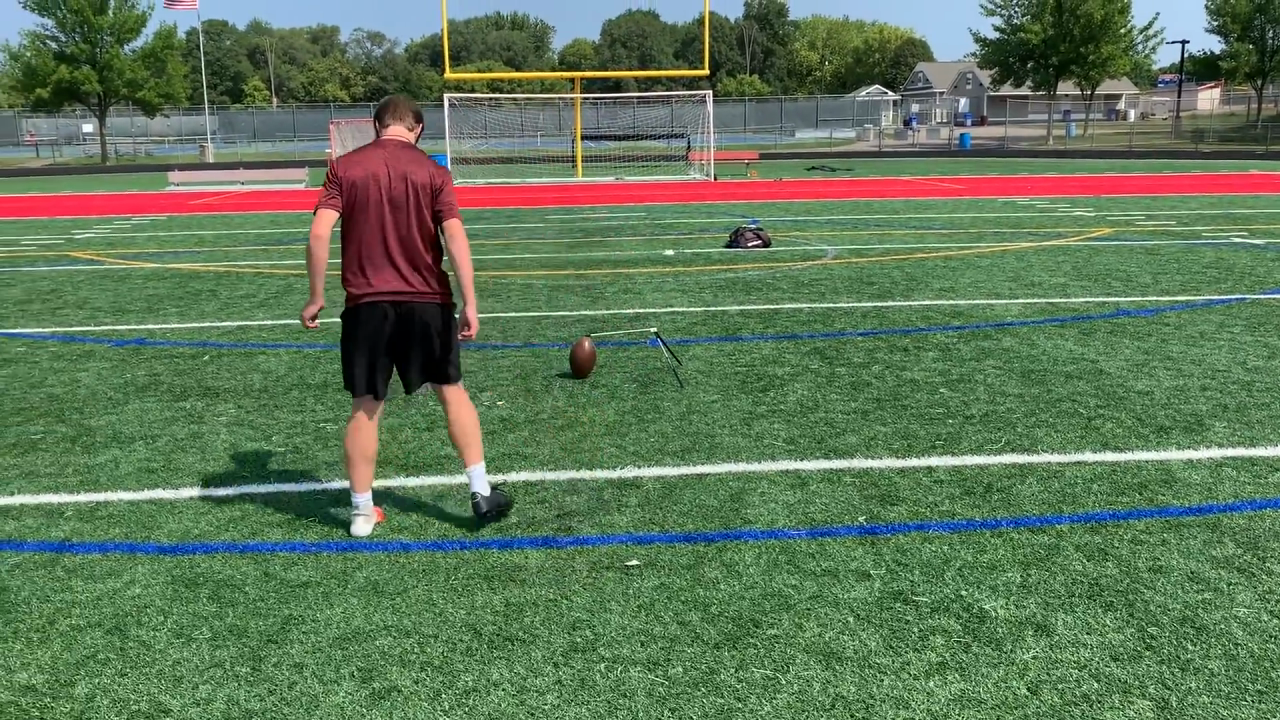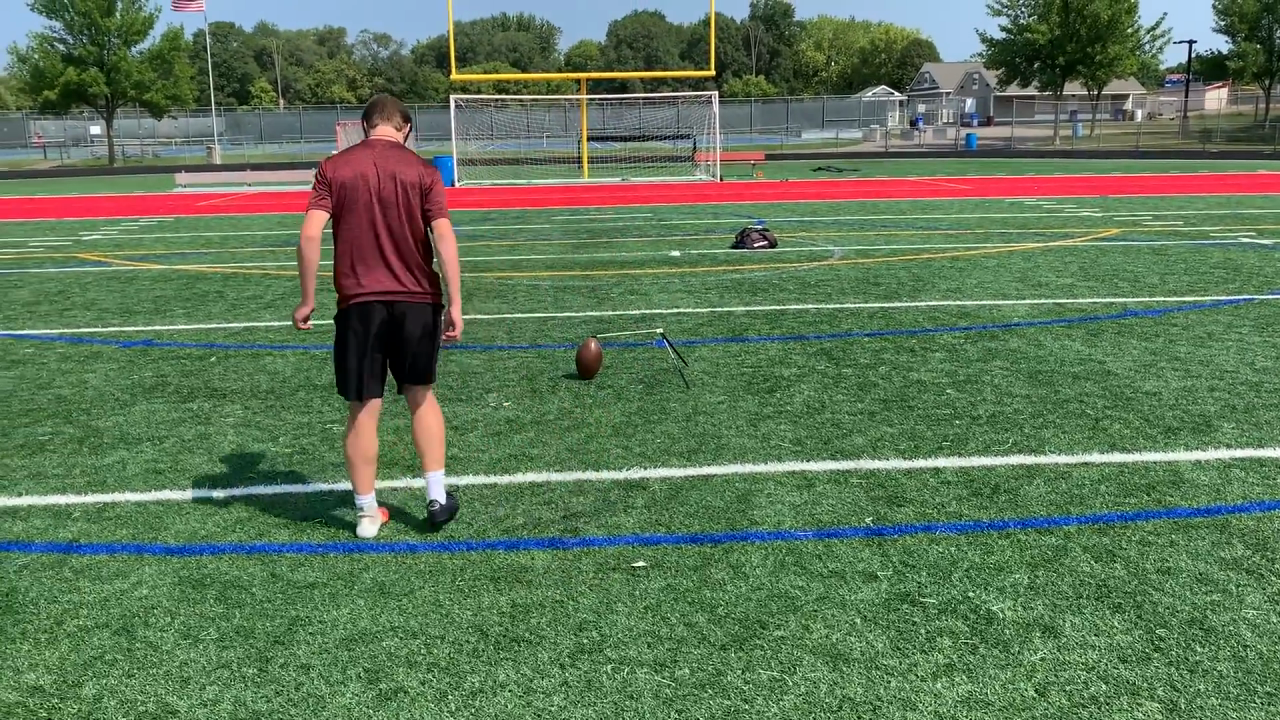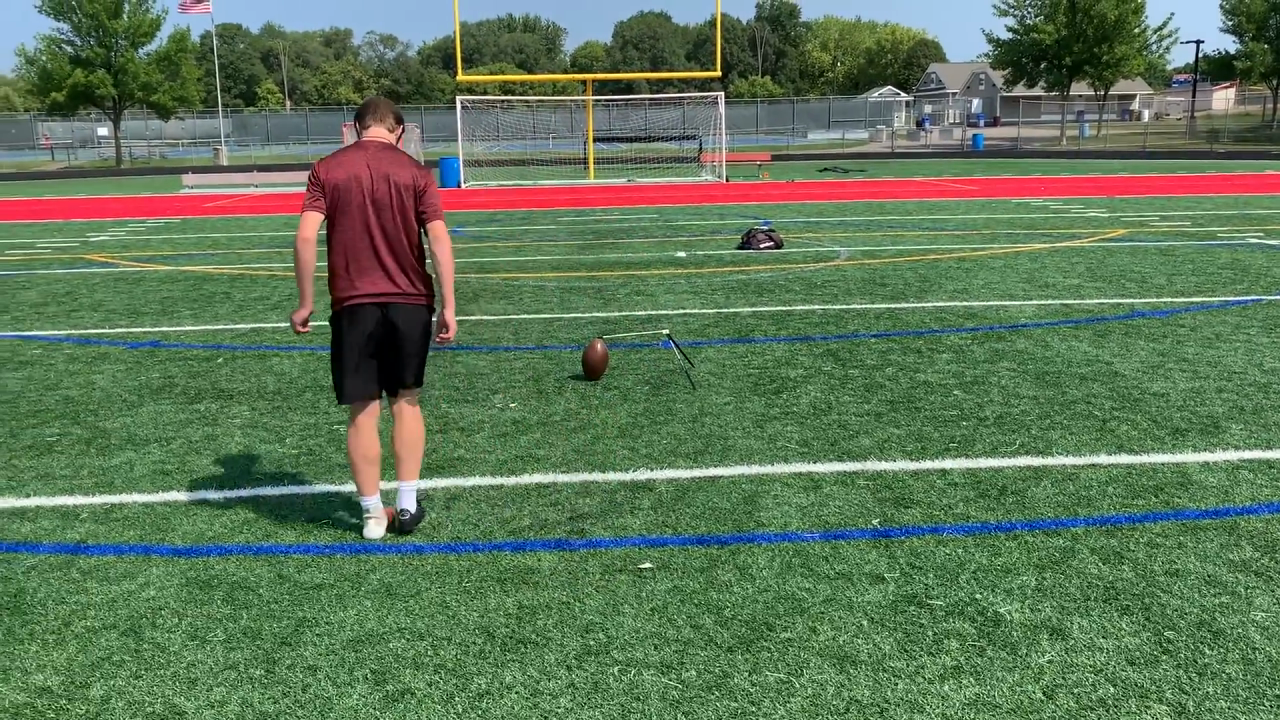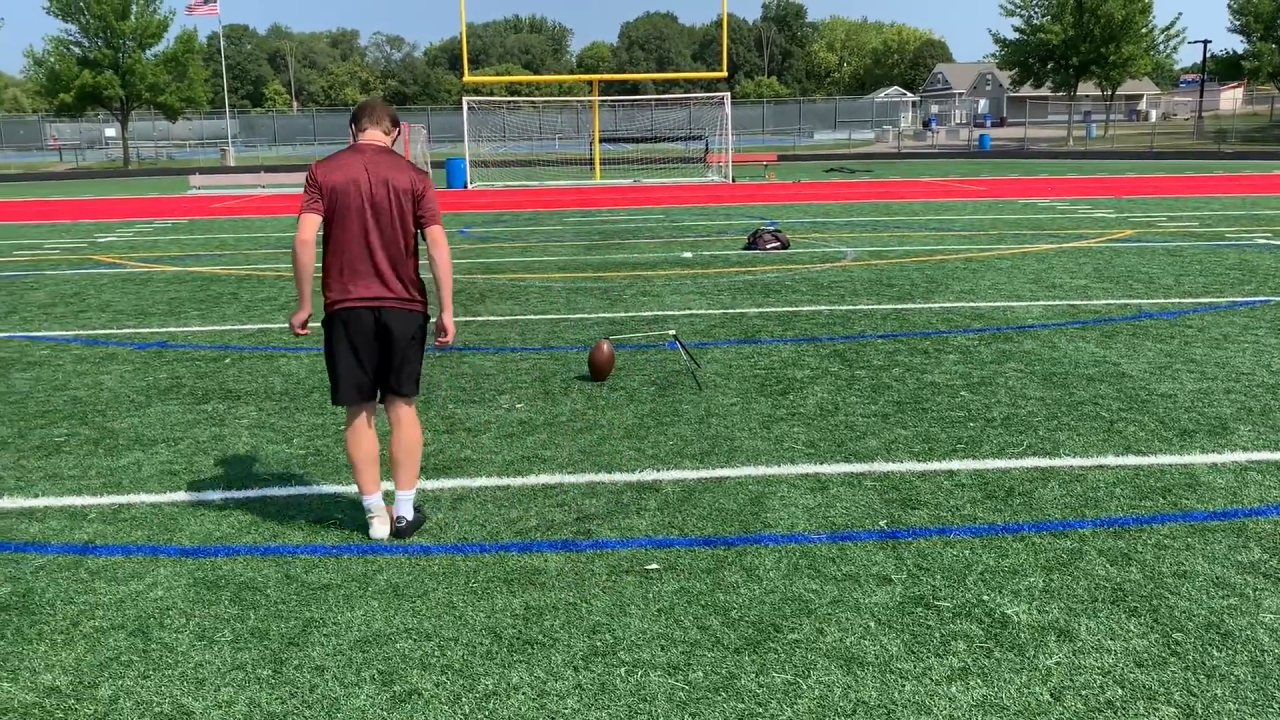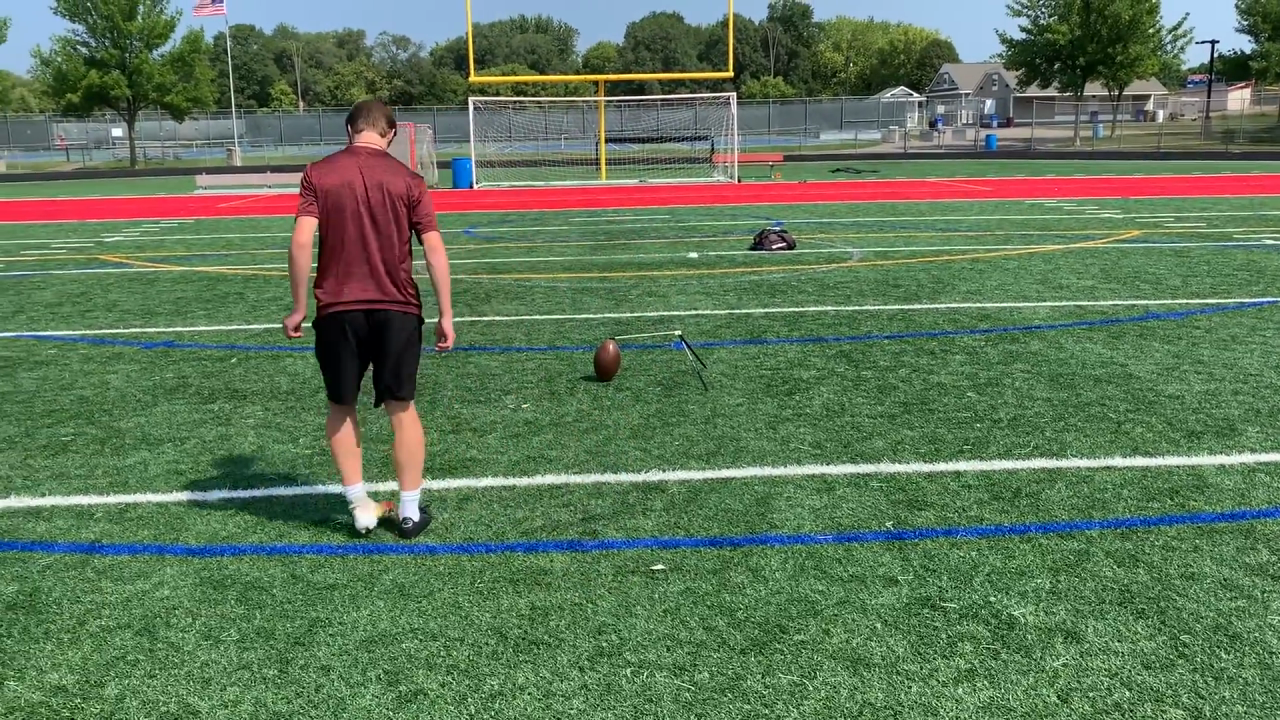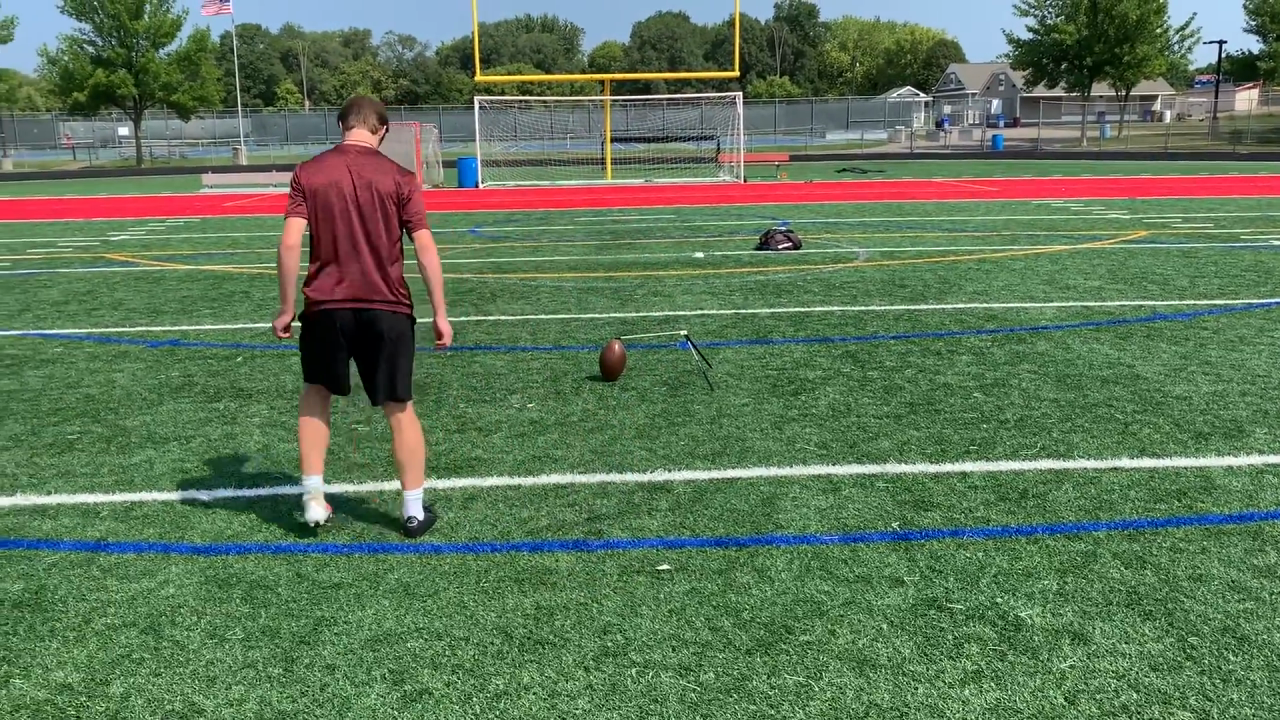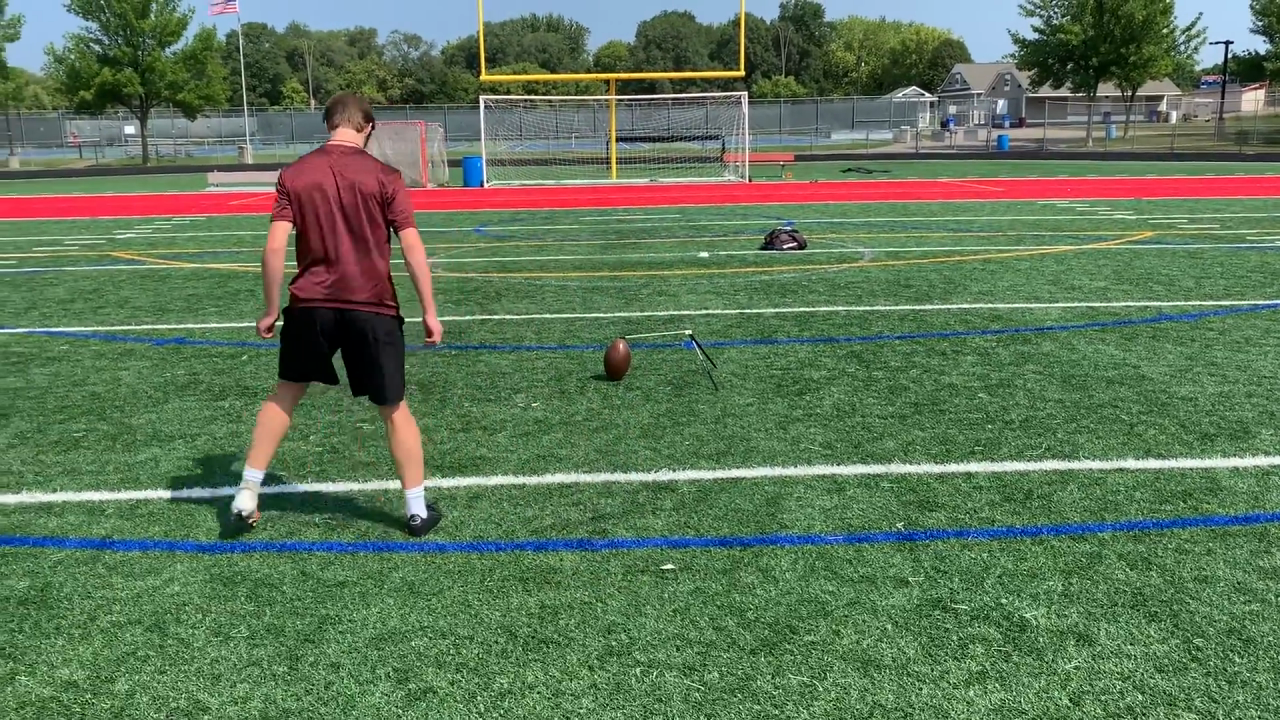
dt=0.1s
person 1, frame 1
left shoulder: (344, 167)
right shoulder: (433, 170)
left elbow: (319, 232)
right elbow: (456, 237)
left wrist: (317, 297)
right wrist: (470, 304)
left hip: (367, 302)
right hip: (428, 301)
left knee: (366, 407)
right knee: (452, 391)
left ankle: (362, 511)
right ankle: (481, 490)
person 1, frame 2
left shoulder: (333, 167)
right shoulder: (422, 170)
left elbow: (310, 235)
right elbow: (445, 238)
left wrist: (308, 299)
right wrist: (454, 304)
left hip: (359, 303)
right hip: (416, 300)
left knee: (362, 410)
right knee: (421, 396)
left ankle: (367, 512)
right ankle: (436, 495)
person 1, frame 3
left shoulder: (327, 169)
right shoulder: (416, 171)
left elbow: (306, 236)
right elbow: (439, 240)
left wrist: (306, 301)
right wrist: (448, 306)
left hip: (353, 305)
right hip: (410, 302)
left knee: (362, 412)
right knee: (406, 401)
left ankle: (373, 514)
right ankle: (407, 504)
person 1, frame 4
left shoulder: (323, 171)
right shoulder: (413, 176)
left elbow: (305, 239)
right elbow: (437, 244)
left wrist: (304, 305)
right wrist: (446, 310)
left hip: (347, 307)
right hip: (403, 306)
left knee: (357, 414)
right knee: (402, 407)
left ankle: (375, 512)
right ankle: (405, 510)
person 1, frame 5
left shoulder: (318, 173)
right shoulder: (408, 180)
left elbow: (301, 242)
right elbow: (434, 249)
left wrist: (299, 307)
right wrist: (445, 315)
left hip: (339, 309)
right hip: (398, 309)
left knee: (341, 411)
right knee: (402, 410)
left ankle: (361, 505)
right ankle: (409, 511)
person 1, frame 6
left shoulder: (308, 172)
right shoulder: (399, 177)
left elbow: (289, 244)
right elbow: (425, 250)
left wrist: (287, 308)
right wrist: (440, 313)
left hip: (327, 308)
right hip: (388, 308)
left knee: (315, 399)
right knee: (399, 410)
left ankle: (313, 497)
right ankle: (415, 510)
person 1, frame 7
left shoulder: (294, 174)
right shoulder: (384, 176)
left elbow: (275, 246)
right elbow: (413, 247)
left wrist: (271, 309)
right wrist: (430, 311)
left hip: (311, 306)
right hip: (374, 308)
left knee: (285, 395)
right knee: (394, 408)
left ankle: (248, 492)
right ankle: (417, 508)
